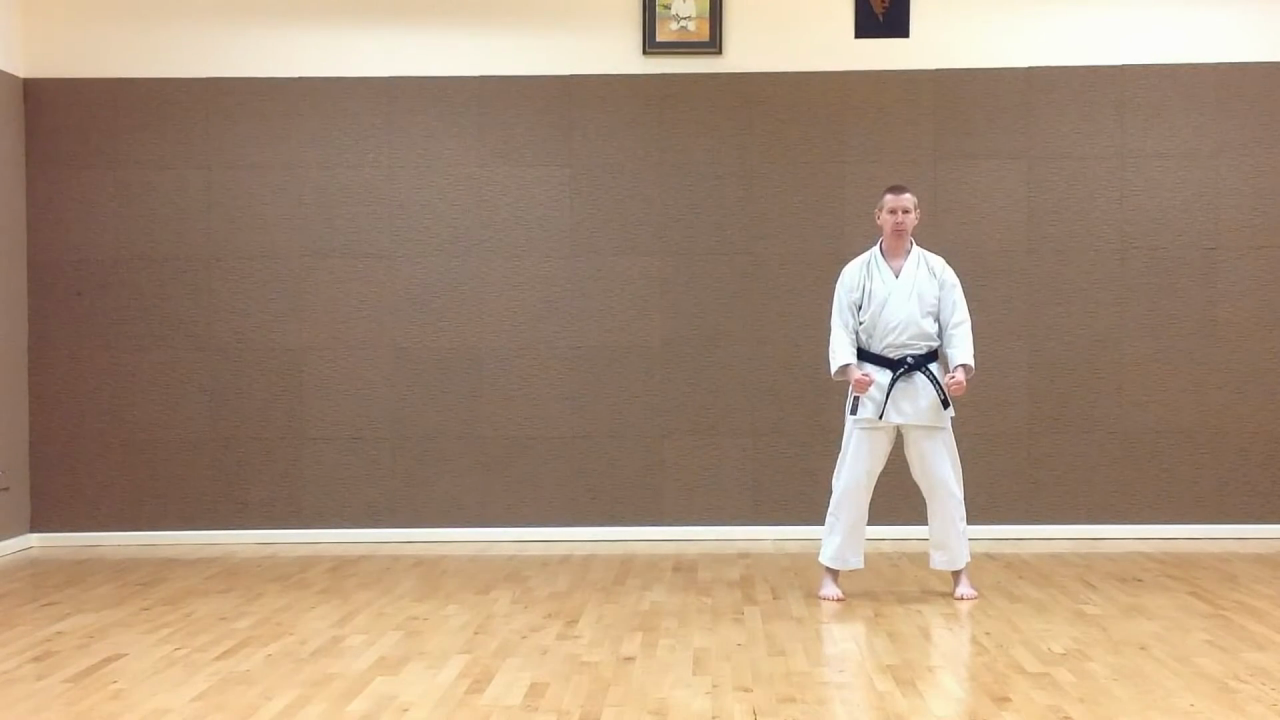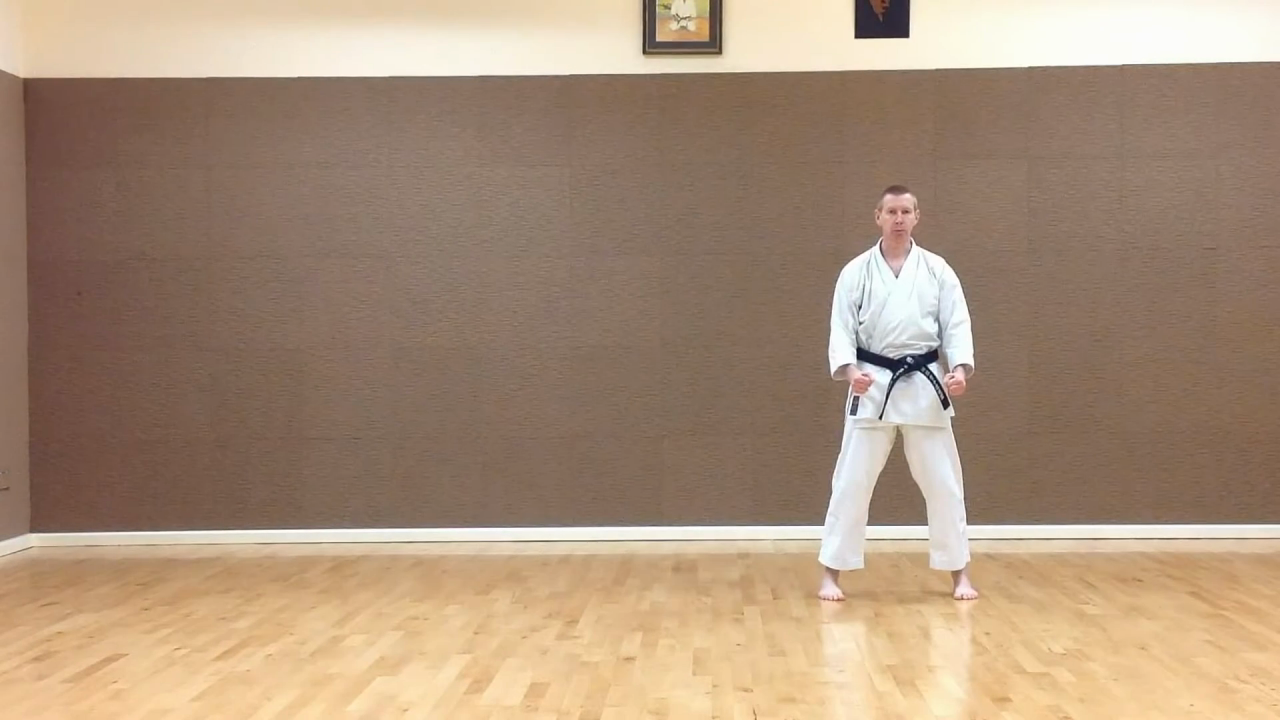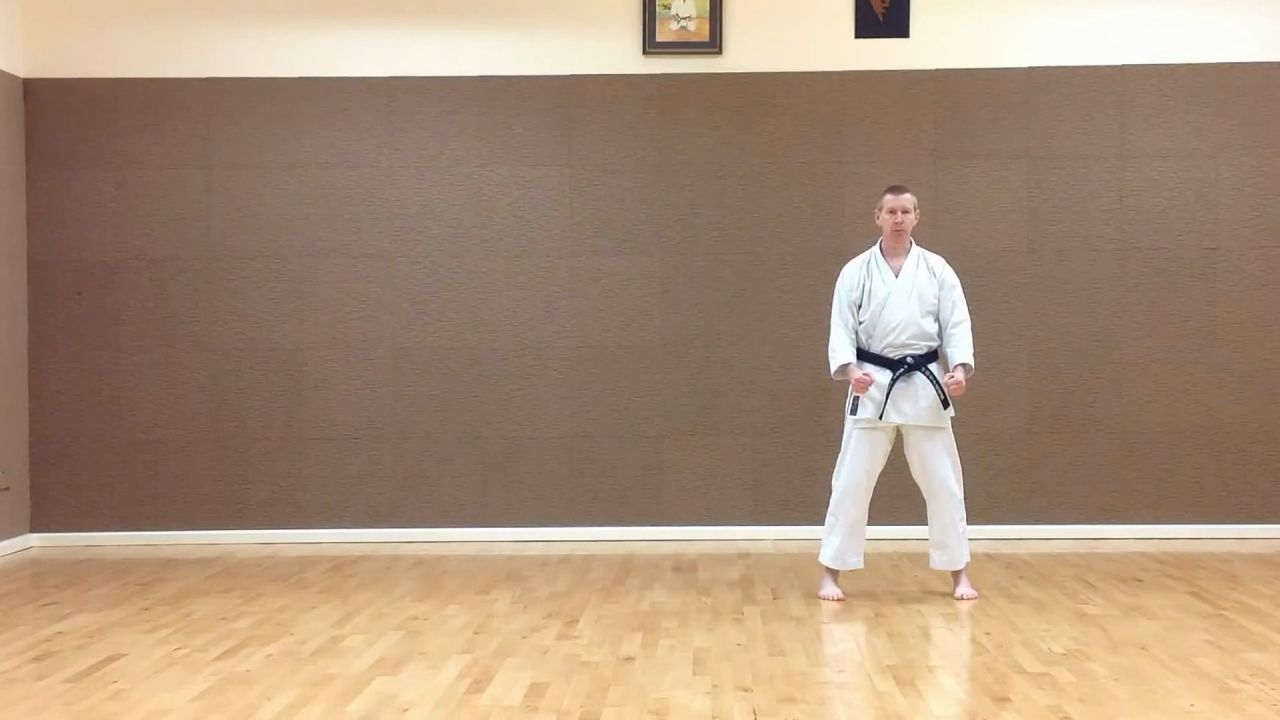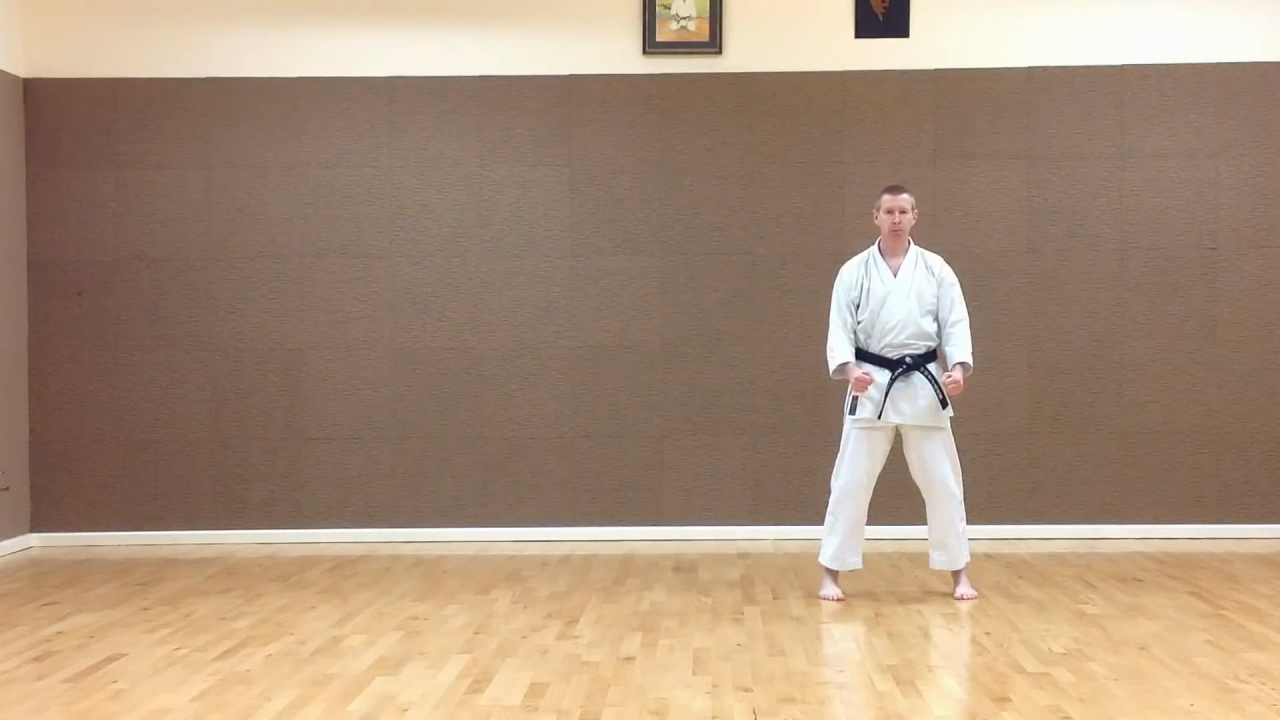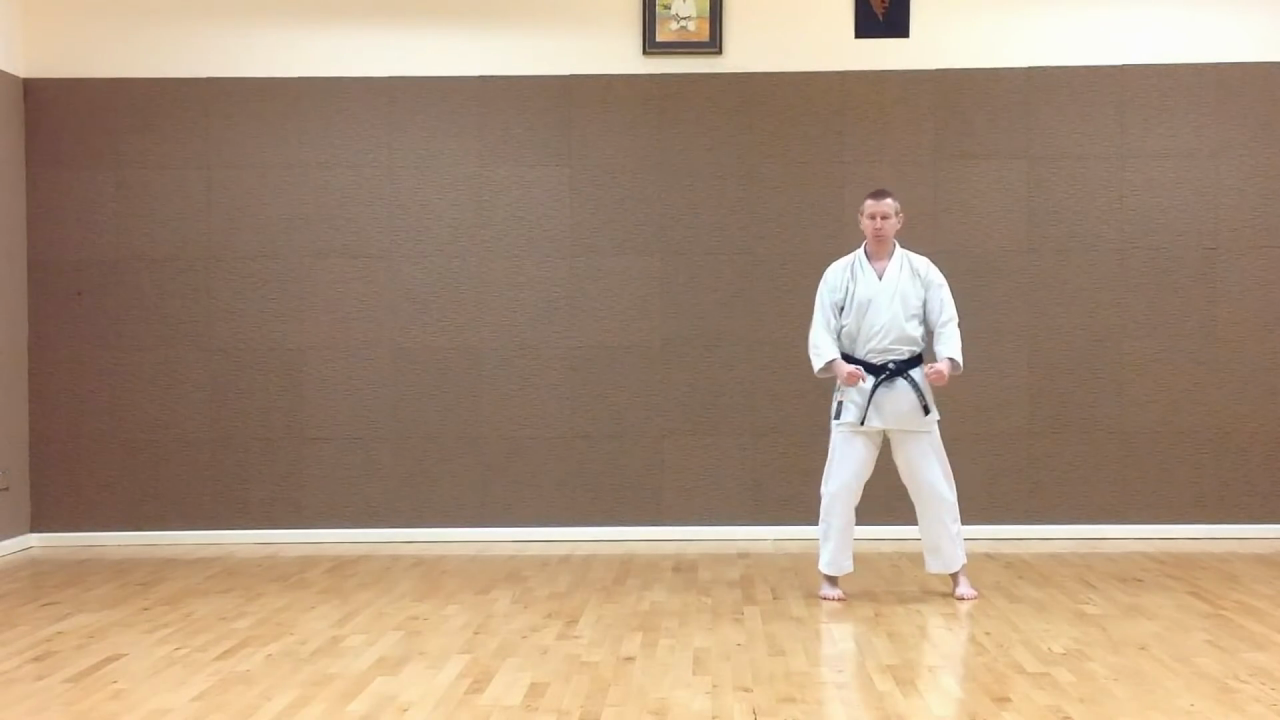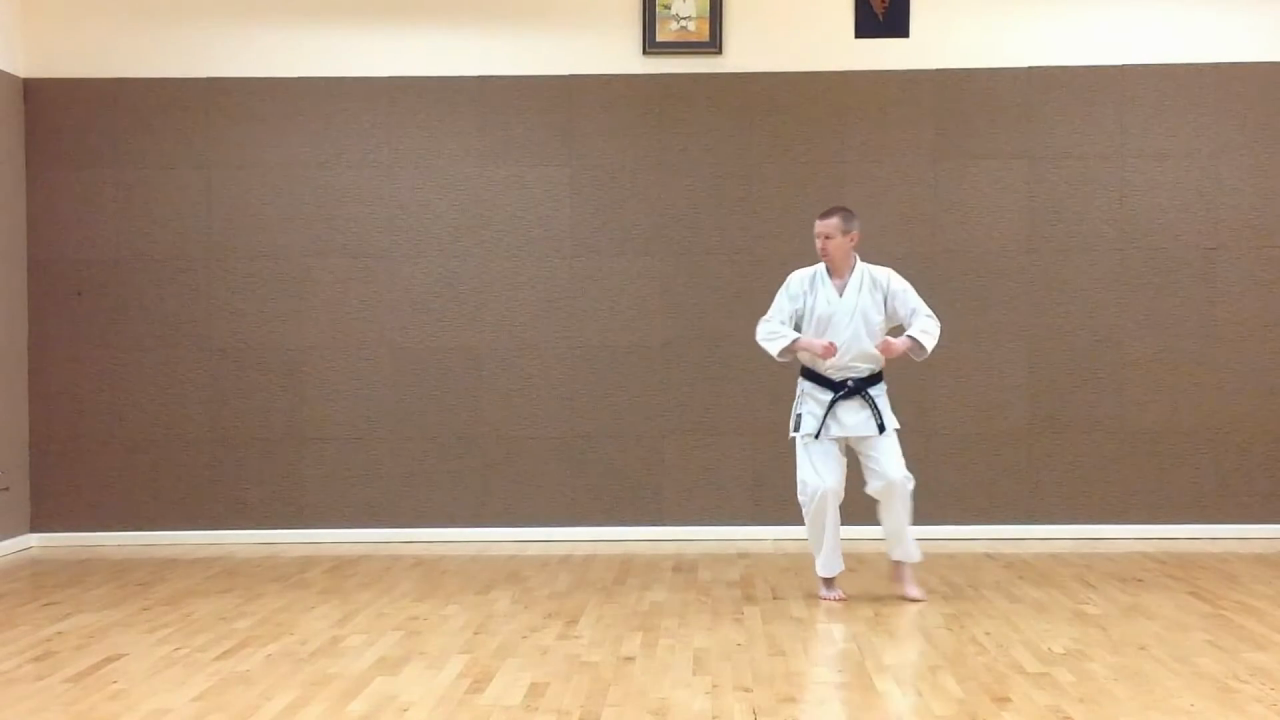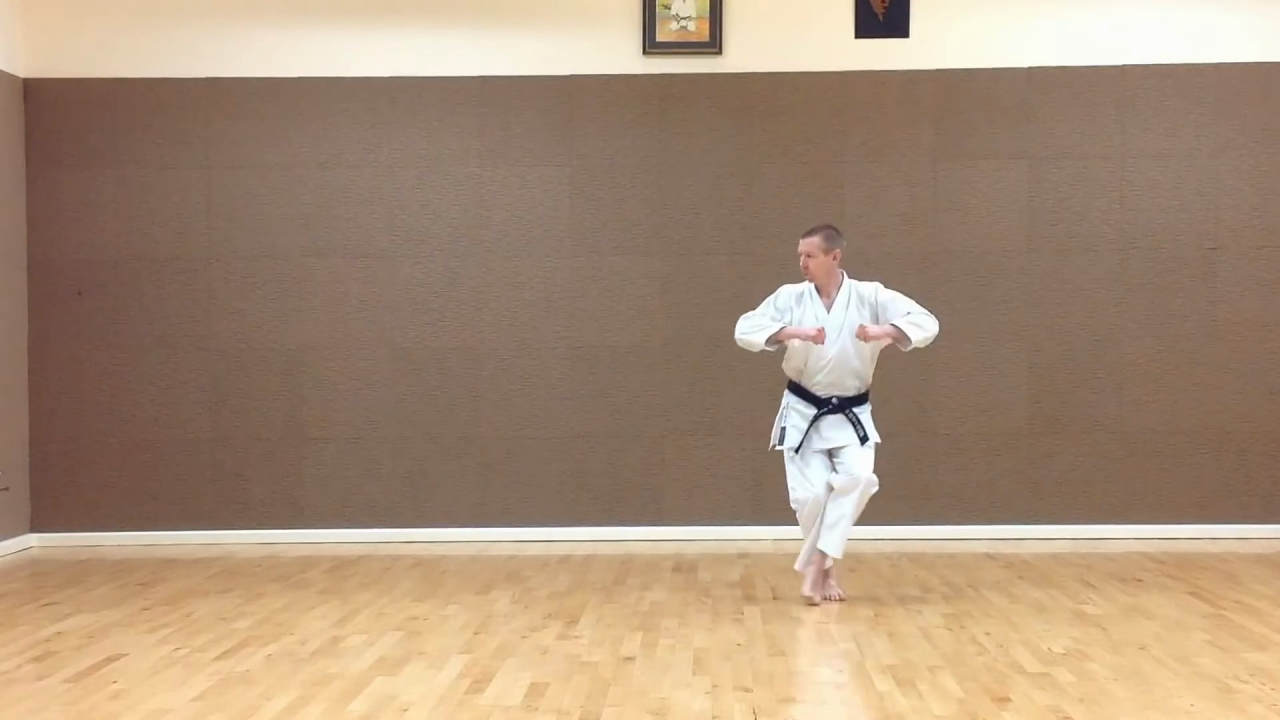
dt=0.4s
person 1, frame 1
left shoulder: (937, 269)
right shoulder: (857, 270)
left elbow: (957, 324)
right elbow: (842, 329)
left wrist: (961, 368)
right wrist: (849, 370)
left hip: (925, 386)
right hip: (872, 386)
left knee: (944, 483)
right knee: (851, 481)
left ankle: (959, 573)
right ankle: (831, 573)
person 1, frame 2
left shoulder: (937, 269)
right shoulder: (856, 271)
left elbow: (956, 325)
right elbow: (841, 329)
left wrist: (960, 368)
right wrist: (850, 370)
left hip: (924, 386)
right hip: (872, 385)
left knee: (943, 483)
right knee: (852, 482)
left ankle: (959, 574)
right ankle: (831, 573)
person 1, frame 3
left shoulder: (937, 269)
right shoulder: (856, 270)
left elbow: (957, 324)
right elbow: (841, 329)
left wrist: (961, 368)
right wrist: (850, 370)
left hip: (925, 385)
right hip: (873, 386)
left knee: (944, 483)
right knee: (852, 481)
left ankle: (959, 573)
right ankle: (831, 573)
person 1, frame 4
left shoulder: (935, 268)
right shoulder: (855, 270)
left elbow: (955, 324)
right elbow: (839, 328)
left wrist: (958, 367)
right wrist: (849, 369)
left hip: (924, 384)
right hip: (871, 384)
left knee: (942, 482)
right knee: (851, 481)
left ankle: (959, 573)
right ankle: (831, 573)
person 1, frame 5
left shoulder: (921, 270)
right shoulder: (840, 272)
left elbow: (946, 323)
right elbow: (820, 331)
left wrist: (946, 363)
right wrist: (837, 367)
left hip: (909, 389)
right hip: (857, 390)
left knee: (933, 483)
right knee: (841, 485)
left ankle: (956, 573)
right ankle: (830, 575)
person 1, frame 6
left shoulder: (883, 281)
right shoulder: (801, 281)
left elbow: (928, 321)
right elbow: (767, 329)
left wrist: (903, 343)
right wrist: (804, 343)
left hip: (868, 399)
right hip: (817, 401)
left knee: (892, 478)
right knee: (820, 489)
left ankle: (902, 566)
right ankle: (828, 575)
person 1, frame 7
left shoulder: (871, 296)
right shoulder: (791, 296)
left elbow: (927, 323)
right elbow: (745, 328)
left wrist: (885, 331)
right wrist: (791, 332)
left hip: (851, 416)
right hip: (802, 414)
left knee: (856, 479)
right knee: (811, 494)
left ankle: (813, 563)
right ankle: (826, 572)
